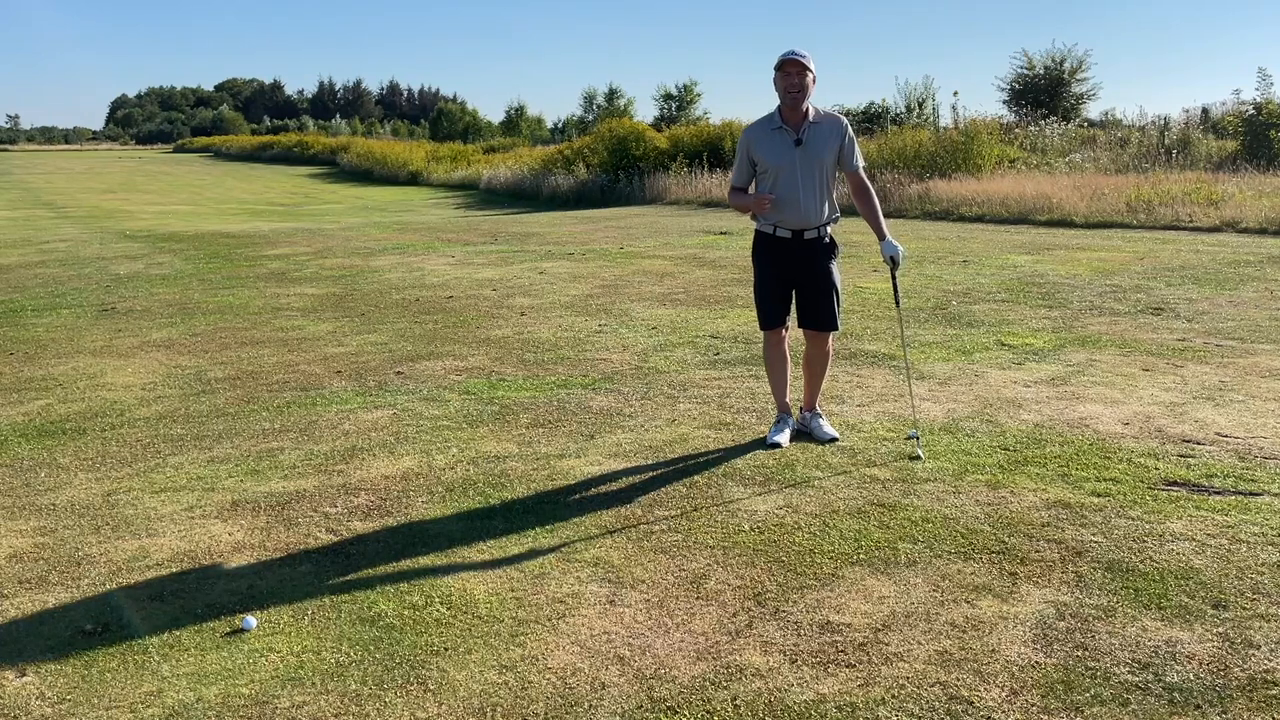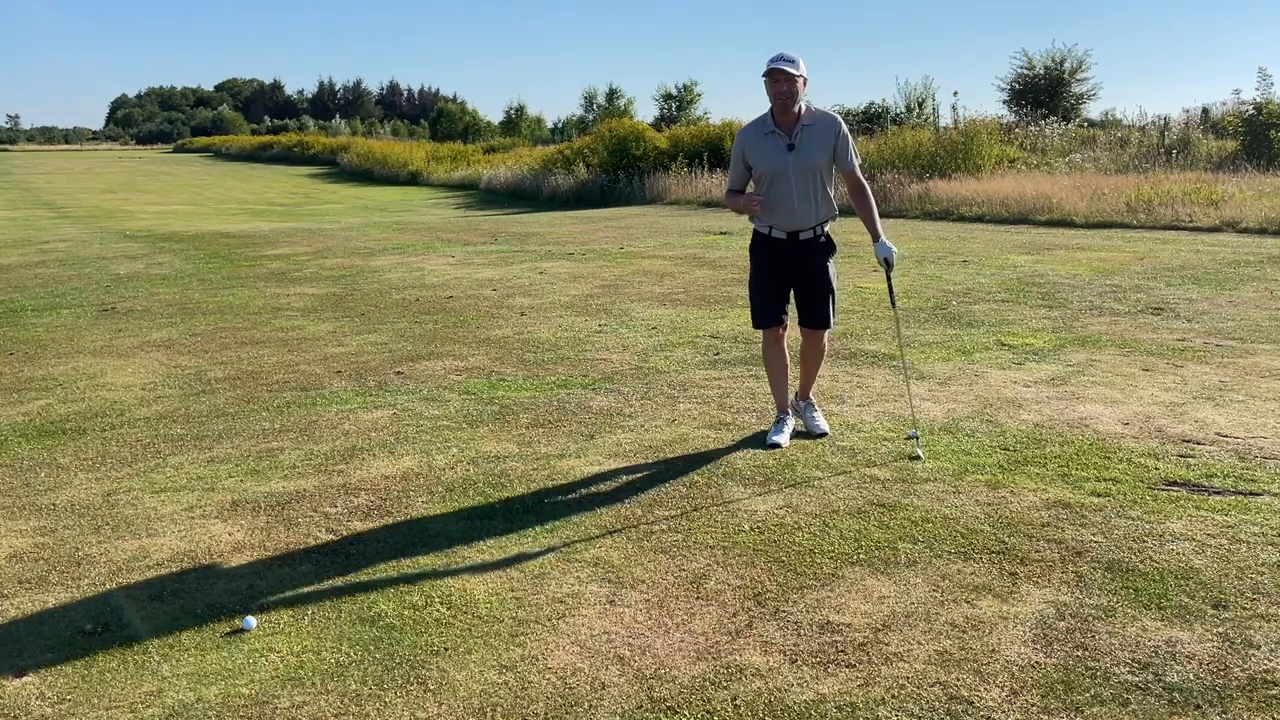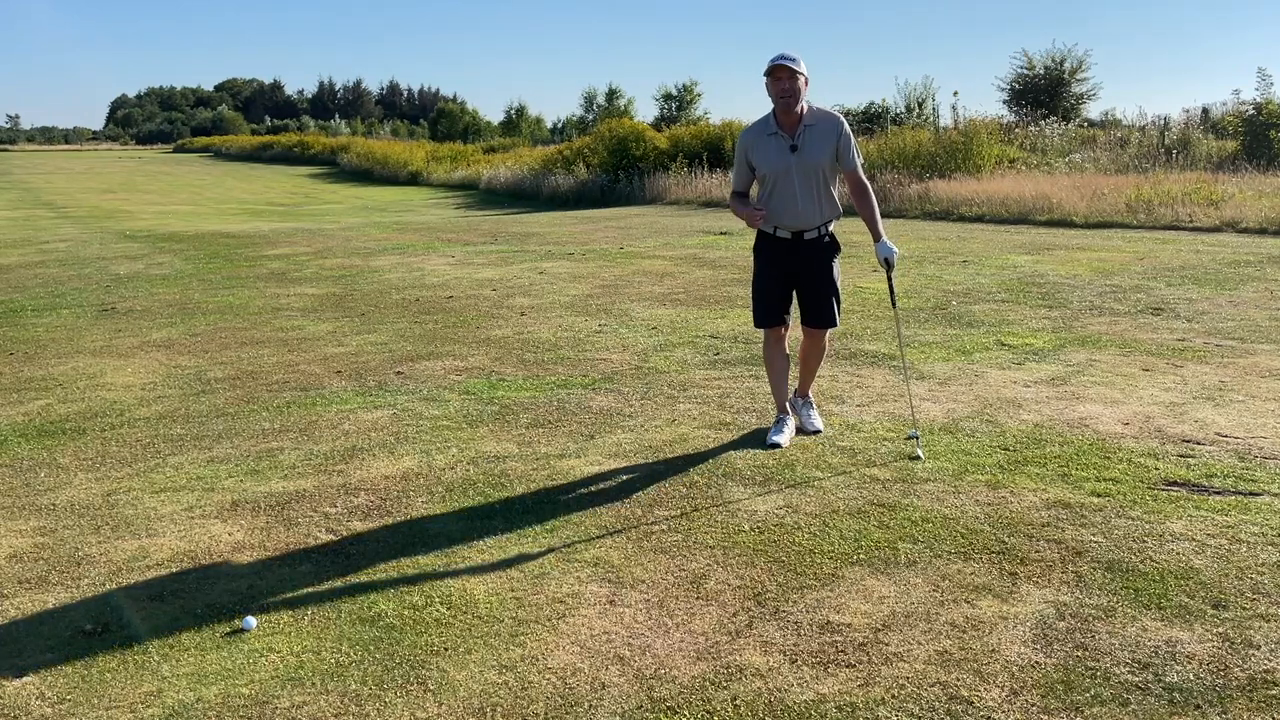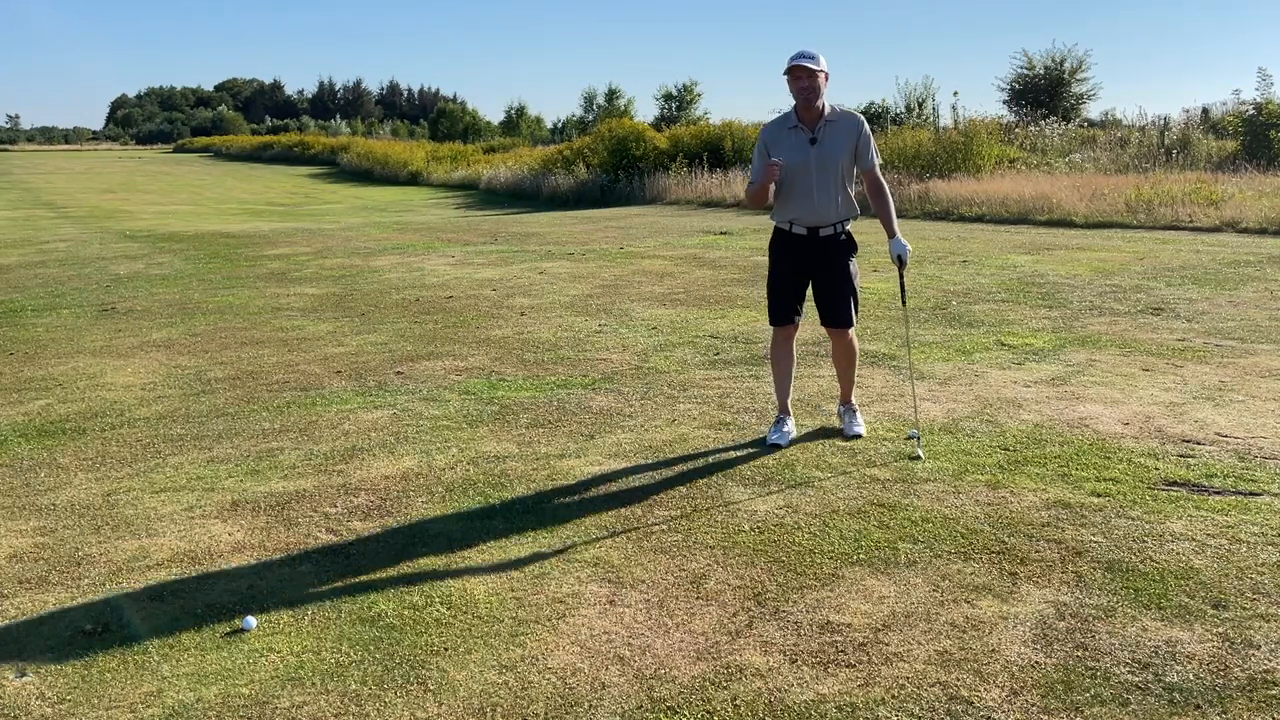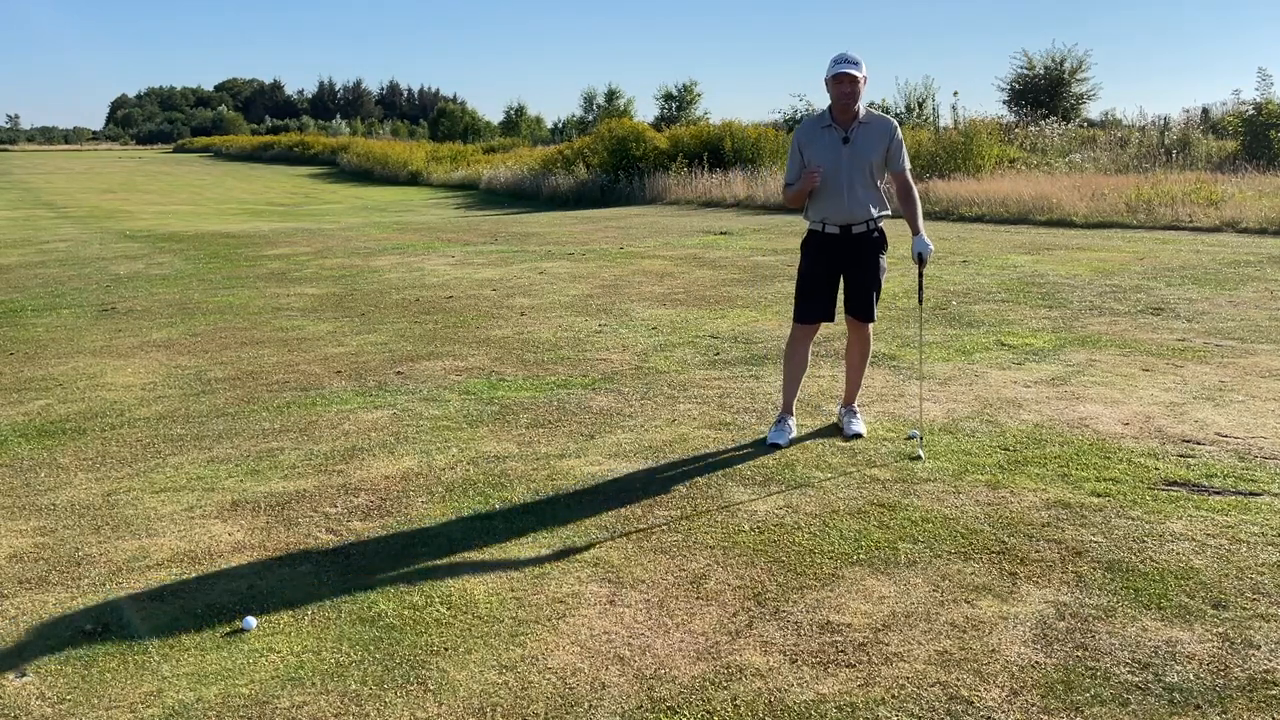
dt=0.5s
person 1, frame 1
left shoulder: (836, 127)
right shoulder: (754, 134)
left elbow: (859, 185)
right elbow: (735, 193)
left wrist: (884, 238)
right wrist: (751, 202)
left hip: (818, 244)
right hip: (772, 245)
left knee: (820, 335)
right knee: (774, 332)
left ankle: (811, 411)
right ankle: (784, 416)
person 1, frame 2
left shoulder: (831, 126)
right shoulder: (748, 136)
left elbow: (856, 184)
right elbow: (731, 194)
left wrist: (879, 239)
right wrist: (745, 202)
left hip: (815, 243)
right hip: (769, 244)
left knee: (816, 331)
right knee: (773, 331)
left ankle: (806, 400)
right ankle: (784, 415)
person 1, frame 3
left shoulder: (833, 126)
right shoulder: (751, 137)
left elbow: (858, 184)
right elbow: (737, 194)
left wrist: (879, 239)
right wrist: (746, 212)
left hip: (819, 243)
right hip: (773, 245)
left knee: (817, 330)
right knee: (774, 331)
left ankle: (803, 397)
right ankle: (783, 415)
person 1, frame 4
left shoulder: (853, 125)
right shoulder: (771, 133)
left elbow: (874, 184)
right elbow: (754, 201)
left wrist: (894, 236)
right wrist: (766, 181)
left hip: (835, 241)
right hip: (789, 242)
left knee: (841, 330)
right knee: (784, 330)
left ankle: (848, 405)
right ankle: (784, 416)
person 1, frame 5
left shoulder: (885, 128)
right shoulder: (805, 132)
left elbow: (903, 184)
right elbow: (789, 199)
left wrist: (918, 233)
right wrist: (803, 187)
left hip: (866, 239)
right hip: (821, 239)
left knee: (860, 326)
right knee: (803, 327)
left ankle: (849, 407)
right ankle: (787, 415)
